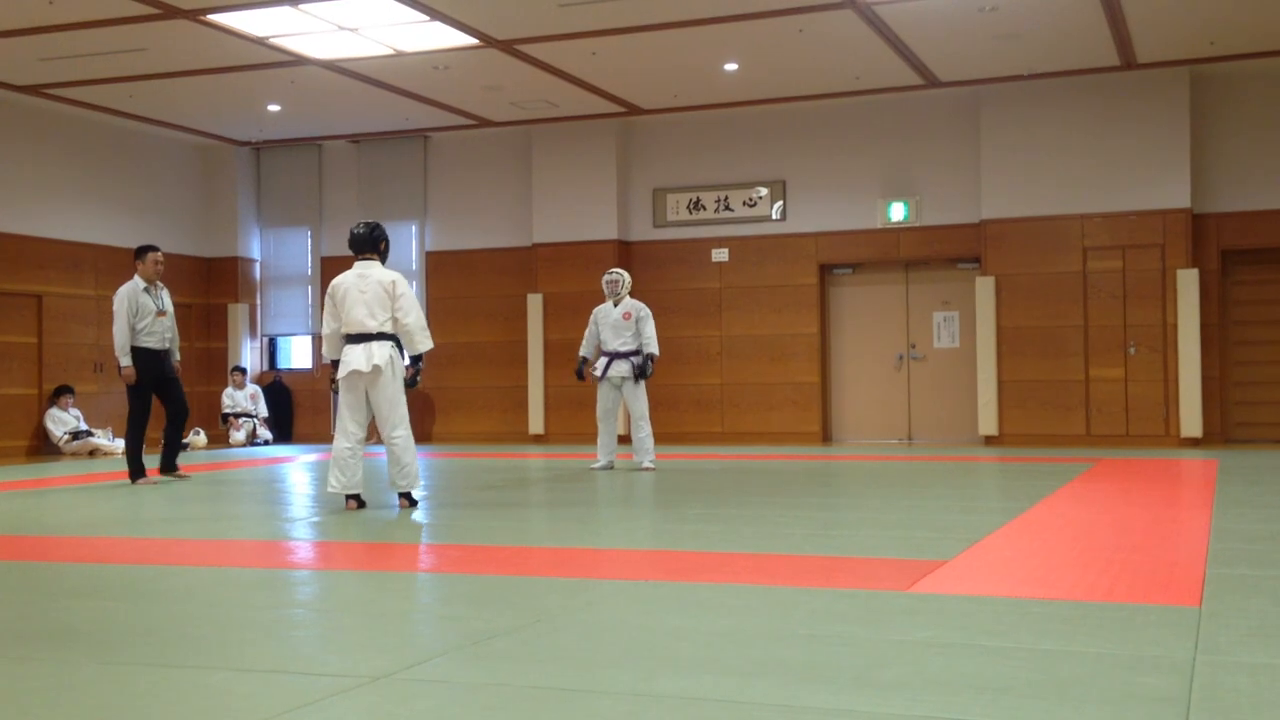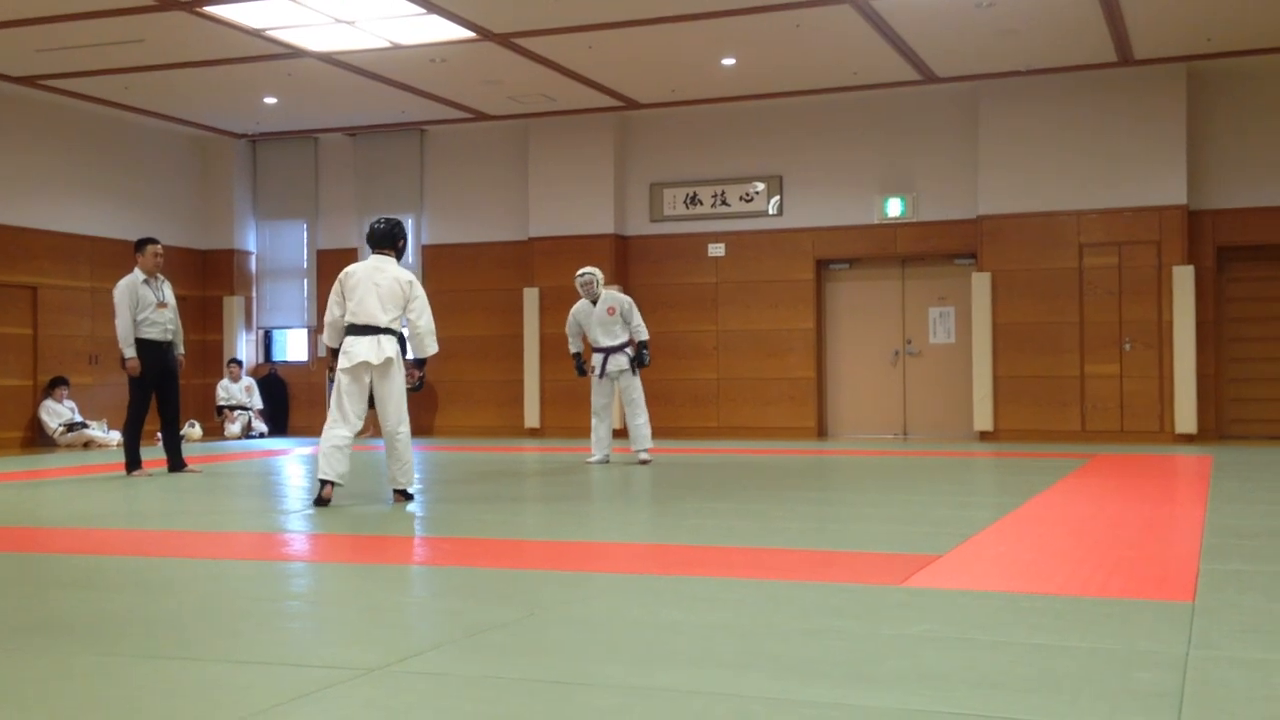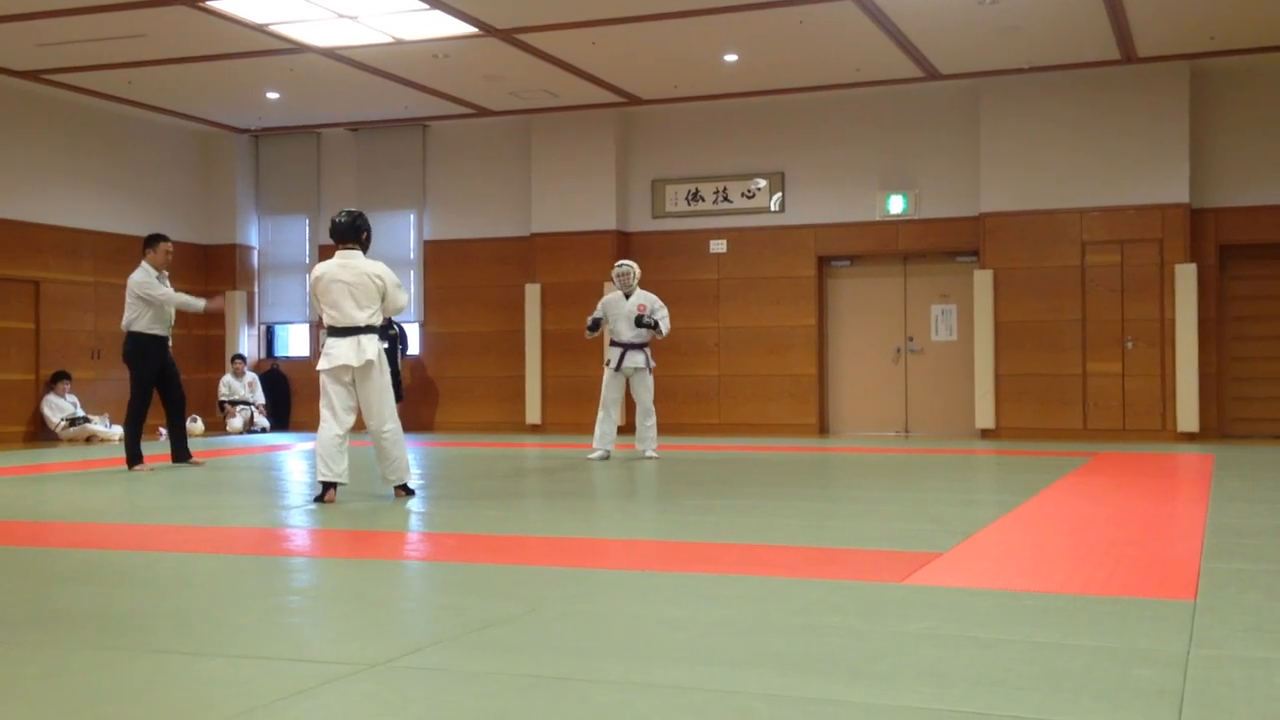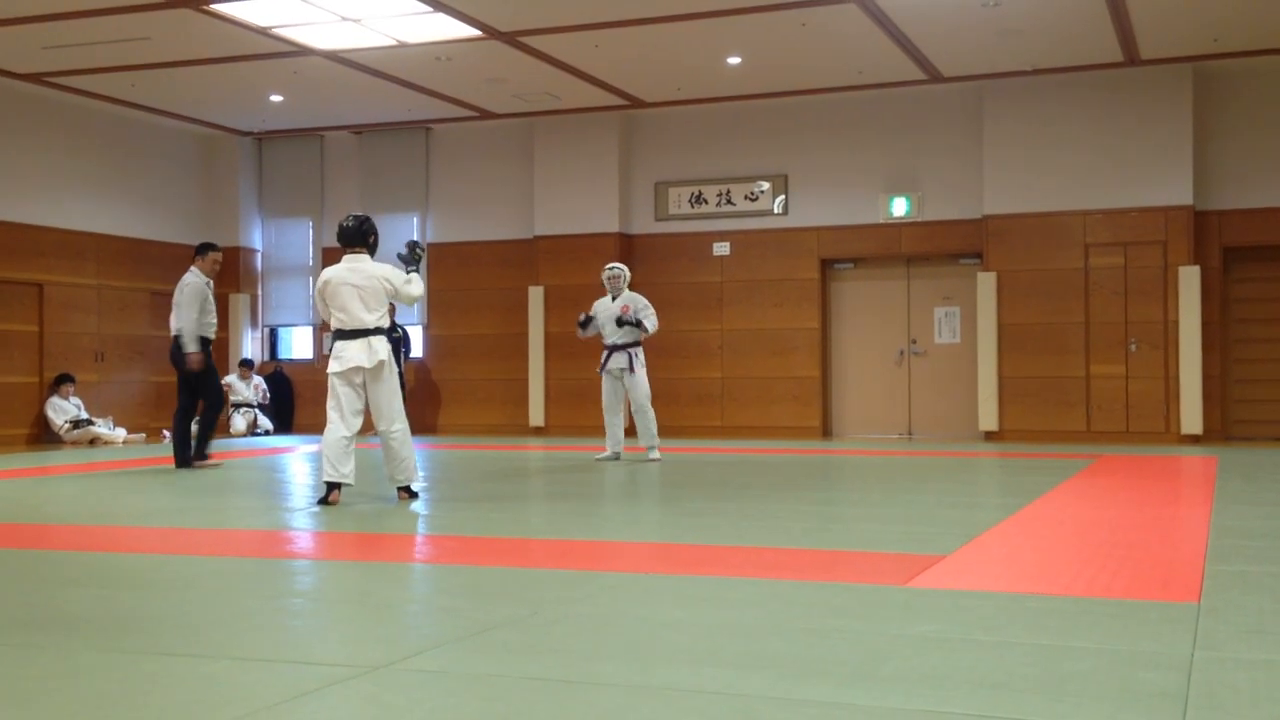
dt=0.7s
person 1, frame 1
left shoulder: (338, 283)
right shoulder: (393, 279)
left elbow: (330, 329)
right elbow: (411, 322)
left wrist: (335, 366)
right wrist: (415, 360)
left hip: (351, 356)
right hip: (384, 355)
left knee: (348, 429)
right knee: (396, 427)
left ankle: (351, 494)
right ankle: (405, 492)
person 1, frame 2
left shoulder: (349, 272)
right shoulder: (406, 278)
left elbow: (333, 317)
right elbow: (421, 324)
left wrist: (334, 353)
right wrist: (419, 363)
left hip: (353, 348)
right hip: (387, 350)
left knee: (341, 420)
right knee: (396, 423)
left ankle: (327, 483)
right ankle: (400, 488)
person 1, frame 3
left shoulder: (319, 272)
right shoulder: (377, 270)
right elbow: (397, 305)
left hip: (335, 349)
right hip: (368, 348)
left knee: (333, 420)
right knee: (383, 420)
left ankle: (329, 485)
right ankle: (399, 483)
person 1, frame 4
left shoulder: (327, 276)
right shoulder: (384, 272)
left elbow: (325, 314)
right elbow: (414, 293)
right wrist: (412, 267)
left hip: (344, 351)
right hip: (376, 349)
left knee: (339, 421)
right knee: (392, 420)
left ankle: (333, 486)
right ankle: (404, 484)
person 2, frame 1
left shoulder: (164, 292)
right shoulder: (128, 292)
right elbow: (122, 330)
left wrist: (176, 357)
right wrist: (126, 364)
left hip: (163, 359)
right hip: (141, 359)
left knee: (179, 410)
right knee: (139, 418)
left ankle: (168, 464)
right ankle: (137, 473)
person 2, frame 2
left shoulder: (165, 285)
right shoulder: (128, 285)
left elbow: (175, 319)
right elbow: (124, 323)
left wrist: (179, 350)
right wrist: (130, 356)
left hip: (165, 351)
right hip: (144, 351)
left knee: (171, 409)
right knee: (138, 409)
left ankle: (176, 462)
right ankle: (133, 465)
person 2, frame 3
left shoulder: (161, 277)
right shoulder: (140, 279)
right elbow: (171, 299)
left wrist: (167, 343)
right wrist: (206, 305)
left hip: (158, 345)
right hip: (141, 345)
left knee: (176, 399)
right knee: (140, 402)
left ankle: (181, 453)
right ankle: (134, 459)
person 2, frame 4
left shoulder: (199, 283)
right shoulder: (194, 283)
right elbow: (189, 319)
left wrist: (201, 349)
right wrist: (193, 350)
left hip: (193, 348)
right hip: (192, 349)
left knee: (187, 403)
right knee: (214, 398)
left ankle: (184, 457)
right ankle: (199, 454)
person 3, frame 1
left shoulder: (638, 308)
right shoulder: (599, 311)
left elbow: (649, 337)
right elbow: (591, 339)
left wrist: (648, 360)
right wrist: (582, 362)
left hip: (630, 366)
right hip: (607, 367)
left knee: (639, 413)
right knee: (605, 414)
left ankle: (646, 458)
right ankle: (606, 458)
person 3, frame 2
left shoulder: (620, 300)
right shoulder: (578, 310)
left elbow: (637, 324)
right elbow: (574, 336)
left wrist: (643, 349)
right wrist: (577, 358)
left hip: (624, 358)
right hip: (600, 361)
left knee: (635, 403)
right knee: (600, 408)
left ankle: (642, 449)
right ankle: (601, 452)
person 3, frame 3
left shoulder: (650, 299)
right shoulder: (608, 301)
left elbow: (664, 326)
right elbow: (593, 327)
left wrist: (652, 323)
right wrist: (592, 327)
left hip: (640, 356)
right hip: (616, 355)
left knee: (645, 403)
right knee: (608, 402)
left ankle: (648, 447)
right ankle: (603, 448)
person 3, frame 4
left shoulder: (636, 300)
right shoulder: (599, 305)
left elbow: (652, 323)
right elbow: (588, 331)
left wrist: (634, 322)
right wrist: (583, 324)
left hip: (631, 356)
right hip: (609, 358)
left knee: (641, 402)
right knee: (610, 406)
left ankle: (651, 446)
right ankle: (614, 449)
